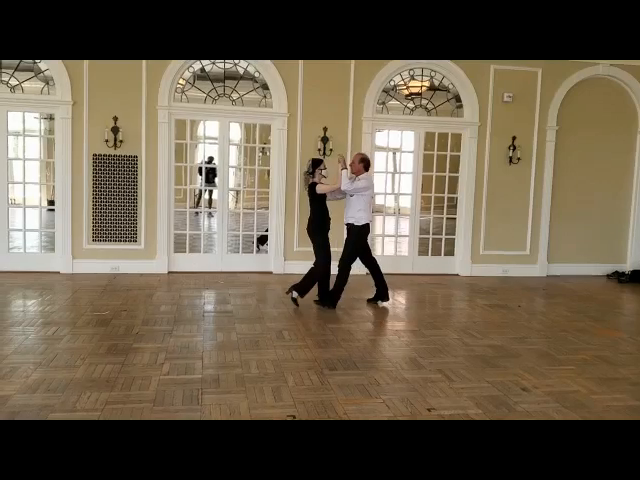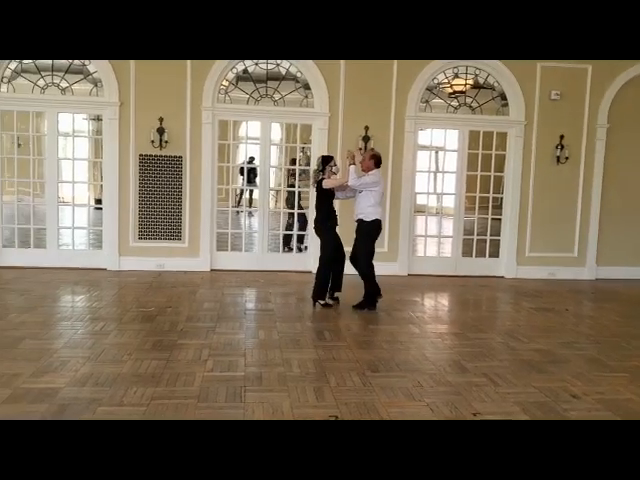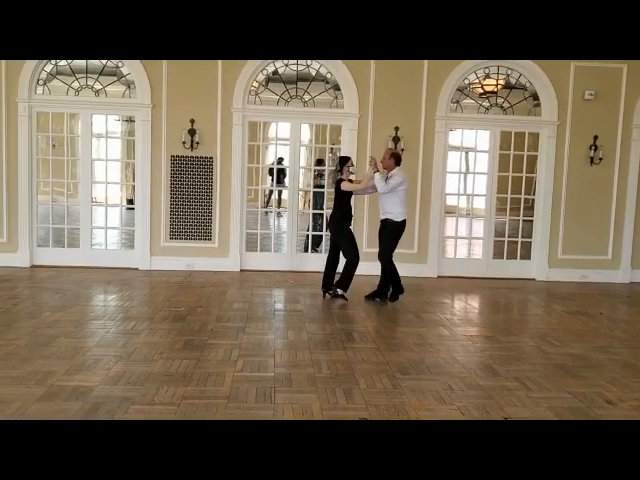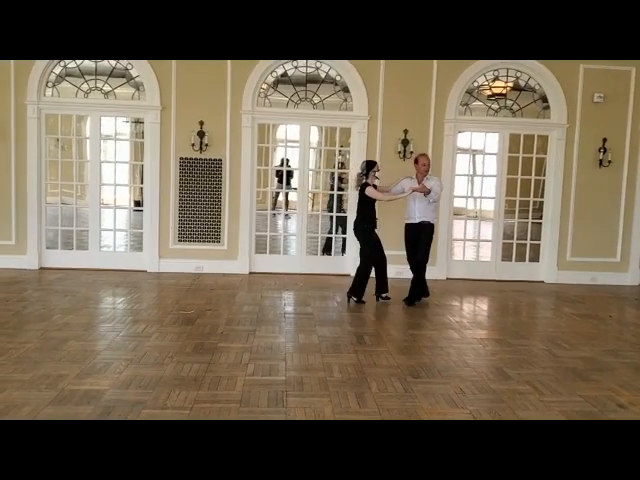
dt=0.7s
person 1, frame 1
left shoulder: (366, 182)
right shoulder: (355, 180)
left elbow: (346, 187)
right elbow: (342, 191)
left wrist: (343, 167)
left hip: (359, 228)
right hip: (355, 227)
left knee: (344, 263)
right knee: (368, 260)
left ankle: (333, 299)
right ankle: (382, 293)
person 1, frame 2
left shoulder: (374, 178)
right shoulder: (366, 178)
left elbow: (352, 183)
right elbow: (351, 189)
left wrist: (351, 163)
left hip: (370, 224)
right hip: (365, 224)
left knee: (365, 262)
right knee: (355, 258)
left ankle: (370, 301)
right ankle: (373, 291)
person 1, frame 3
left shoulder: (399, 177)
right shoulder: (385, 176)
left elbow: (383, 189)
left wrist: (375, 170)
left hip: (395, 222)
right hip: (386, 221)
left knee: (385, 256)
right knee: (384, 256)
left ankle: (397, 287)
right ankle: (382, 290)
person 1, frame 4
left shoulder: (435, 181)
right shoulder: (406, 181)
left elbow: (436, 197)
right elbow: (390, 193)
left wrist: (428, 191)
left hip: (426, 225)
right hip: (410, 225)
left knee: (420, 260)
right knee: (412, 260)
left ankle: (414, 294)
right ankle: (422, 290)
person 2, frame 1
left shoulder: (317, 185)
right shoulder: (316, 186)
left elbow: (333, 193)
right elbow: (337, 186)
left hip: (319, 228)
right hip: (317, 228)
left knee: (323, 262)
right knee: (323, 263)
left ankle: (324, 295)
right ankle: (297, 290)
person 2, frame 2
left shoulder: (329, 183)
right shoulder: (323, 182)
left elbow: (342, 188)
right elbow: (344, 181)
left hip: (328, 224)
right hip: (324, 225)
left knee: (339, 257)
right knee: (326, 260)
left ankle: (332, 292)
right ankle: (319, 297)
person 2, frame 3
left shoulder: (348, 182)
right shoulder: (341, 183)
left elbow: (362, 185)
right elbow: (361, 187)
right wrist: (371, 171)
left hip: (338, 223)
right hip: (339, 224)
left knee: (333, 255)
right knee: (353, 256)
left ankle: (328, 288)
right ankle: (340, 287)
person 2, frame 4
left shoulder: (371, 187)
right shoulder: (366, 187)
right elbow: (385, 198)
right wrist: (406, 193)
left hip: (368, 228)
right hip: (363, 228)
left knee: (380, 259)
right knee: (367, 261)
left ankle: (381, 291)
right ankle: (354, 294)
